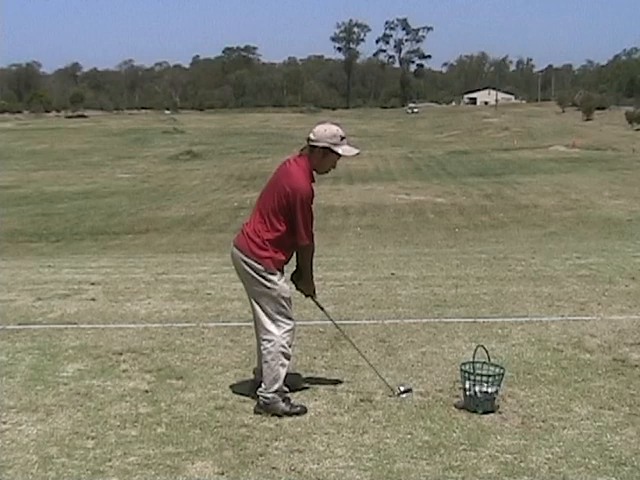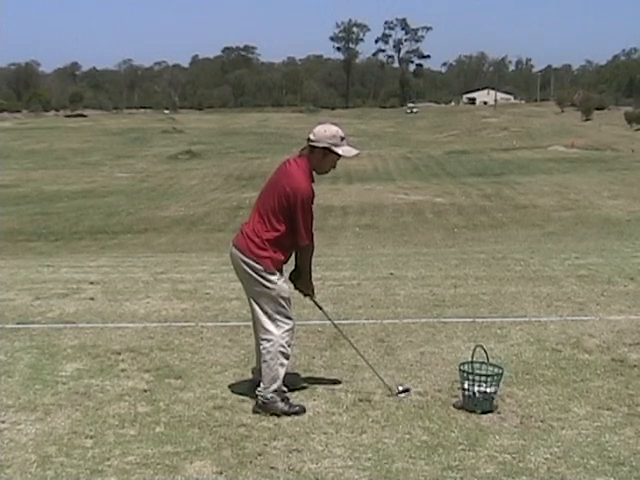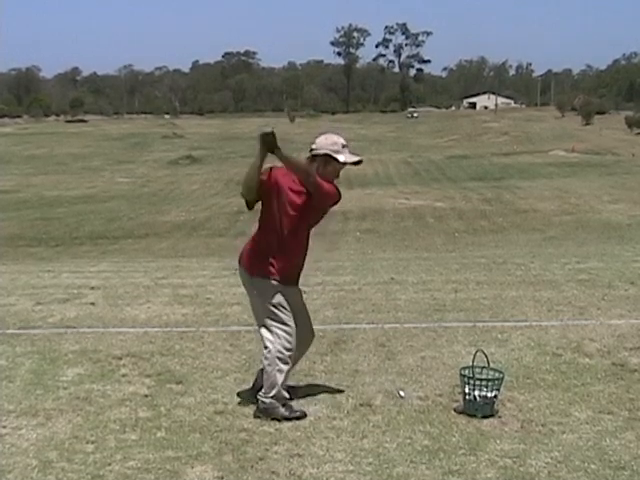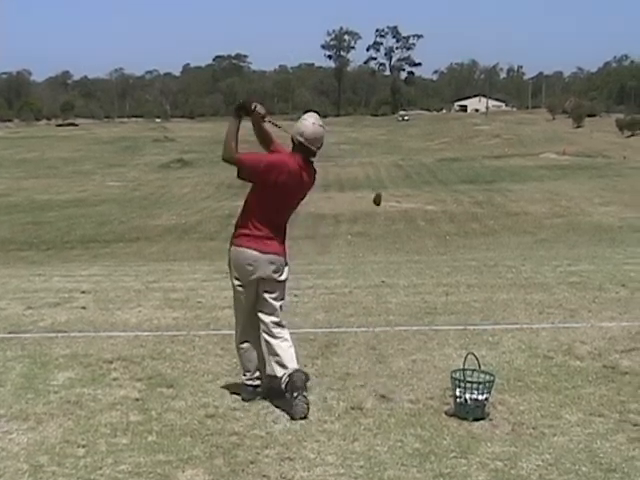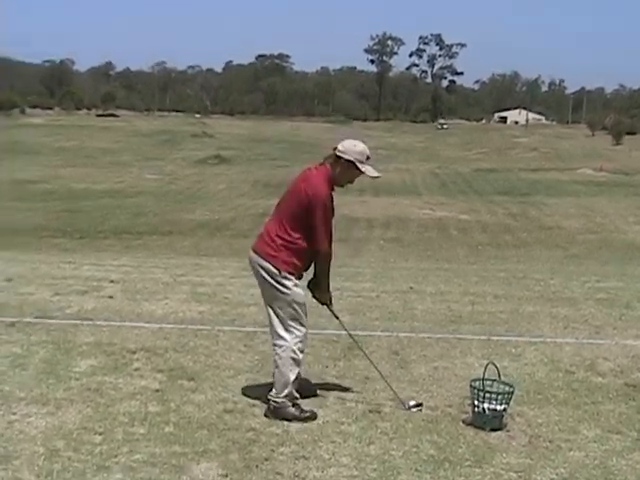
dt=1s
person 1, frame 1
left shoulder: (293, 165)
right shoulder: (301, 186)
right elbow: (305, 240)
left wrist: (299, 270)
right wrist: (306, 278)
left hip: (246, 248)
right hip: (260, 259)
left knee: (268, 324)
right knee: (280, 328)
left ankle: (265, 378)
right ankle: (270, 397)
person 1, frame 2
left shoulder: (292, 165)
right shoulder: (301, 186)
right elbow: (305, 239)
left wrist: (298, 270)
right wrist: (305, 277)
left hip: (245, 249)
right hip: (260, 259)
left knee: (267, 323)
right knee: (280, 327)
left ankle: (264, 377)
right ankle: (269, 396)
person 1, frame 3
left shoulder: (330, 193)
right shoulder: (276, 177)
left elbow: (307, 178)
right elbow: (247, 194)
left wrist: (277, 151)
right wrist: (262, 155)
left hip: (287, 276)
right hip: (260, 270)
left knee: (303, 334)
right knee: (282, 336)
left ankle: (264, 383)
right ankle: (269, 401)
person 1, frame 4
left shoulder: (280, 165)
right shoulder: (308, 174)
left elbow: (229, 155)
right elbow: (269, 144)
left wrist: (237, 118)
right wrist: (256, 120)
left hip: (244, 251)
right hip: (274, 255)
left knee: (246, 323)
right knee: (273, 323)
left ankle: (252, 381)
right ankle: (290, 377)
person 1, frame 5
left shoulder: (313, 175)
right shoulder: (321, 192)
right elbow: (323, 247)
left wrist: (316, 279)
right wrist: (323, 286)
left hip: (266, 255)
right hip: (278, 265)
left knee: (288, 328)
right knee: (293, 334)
left ankle: (286, 381)
right ankle: (281, 401)
